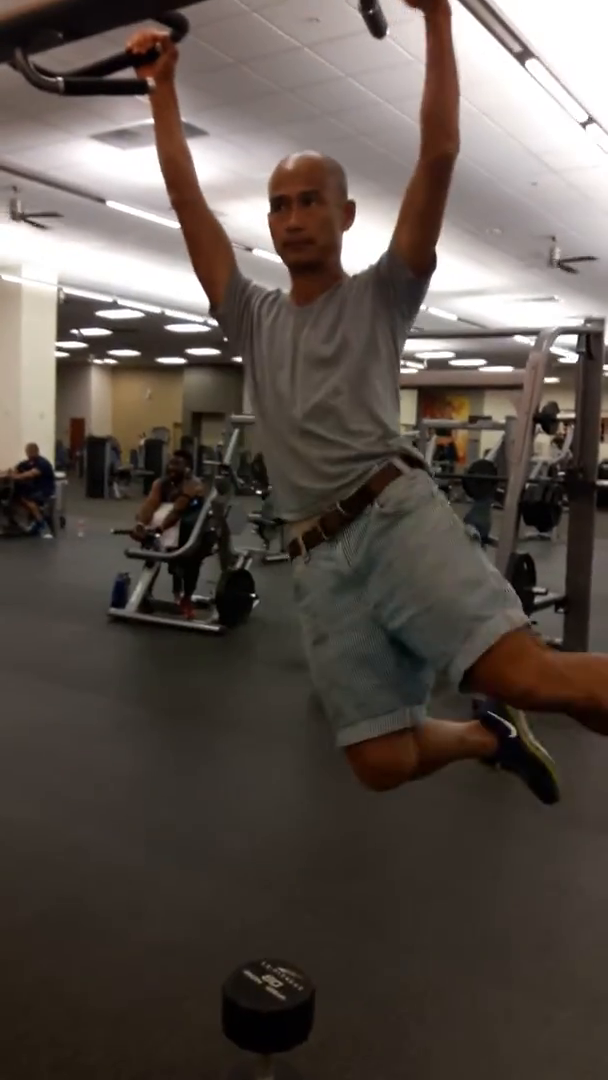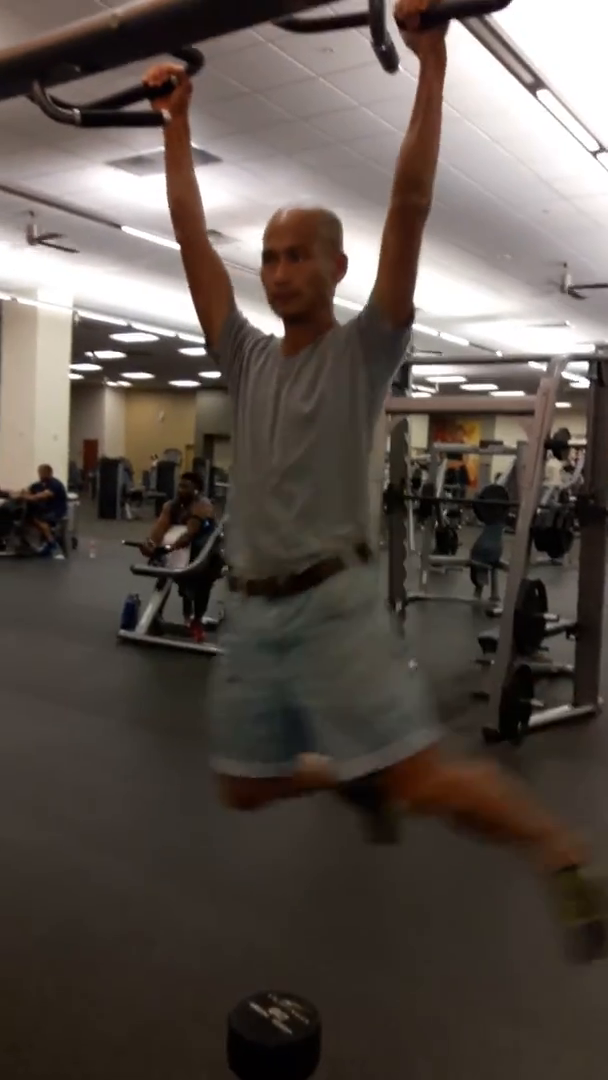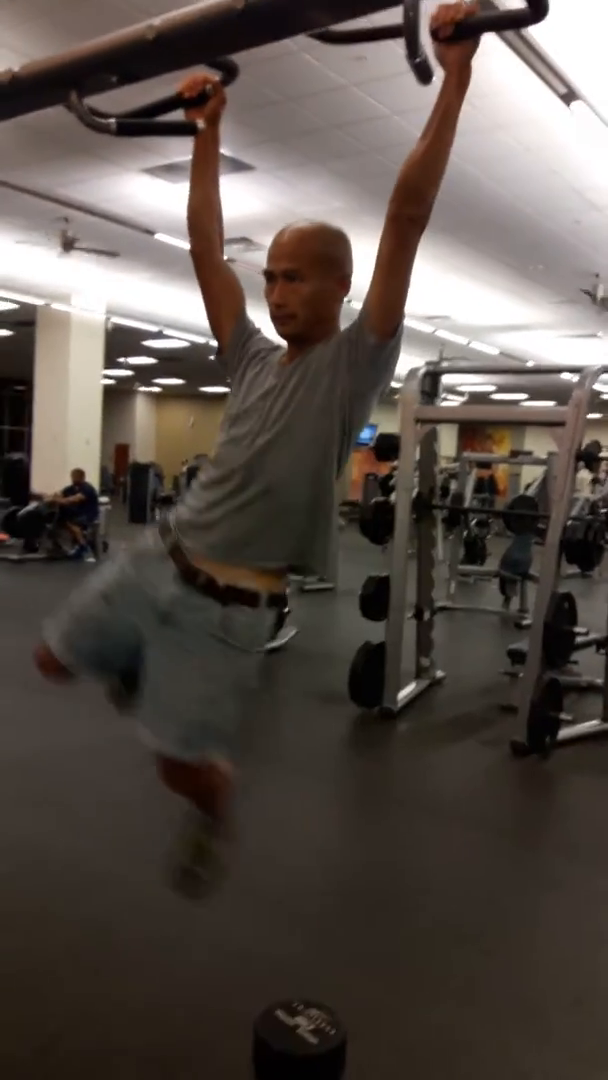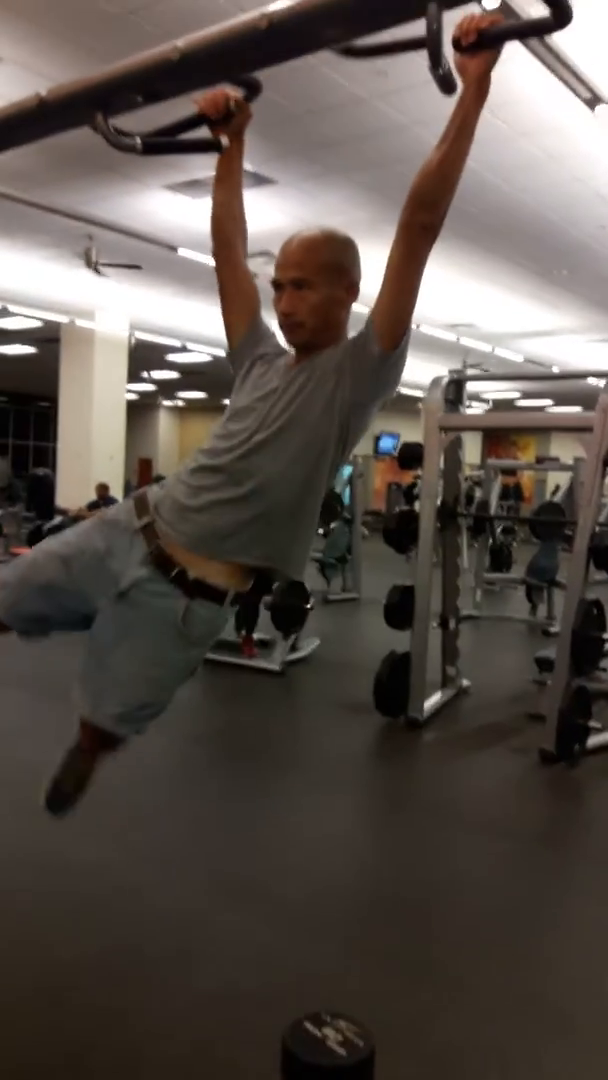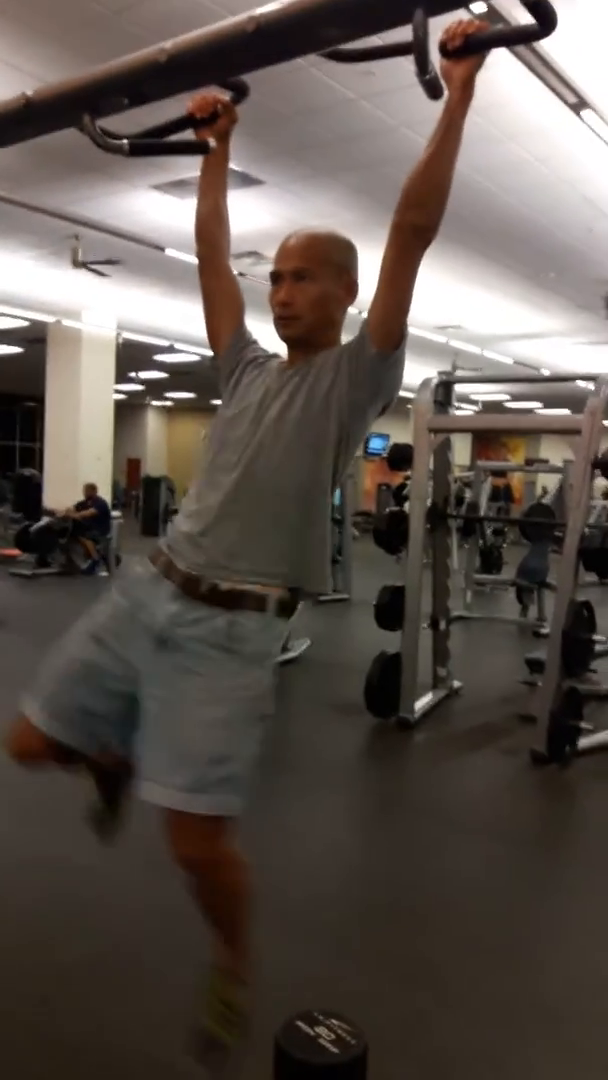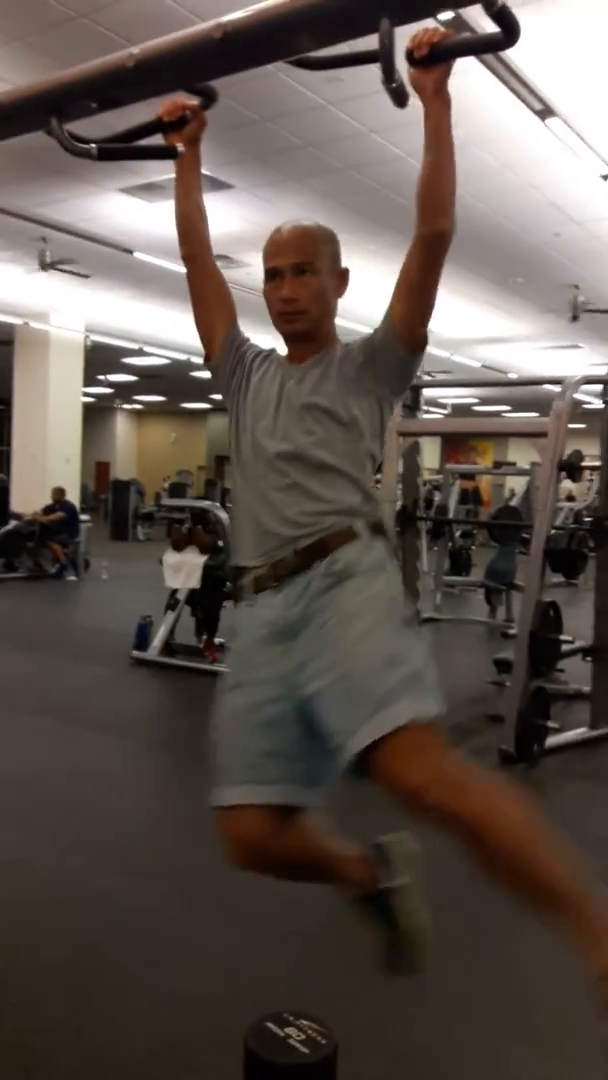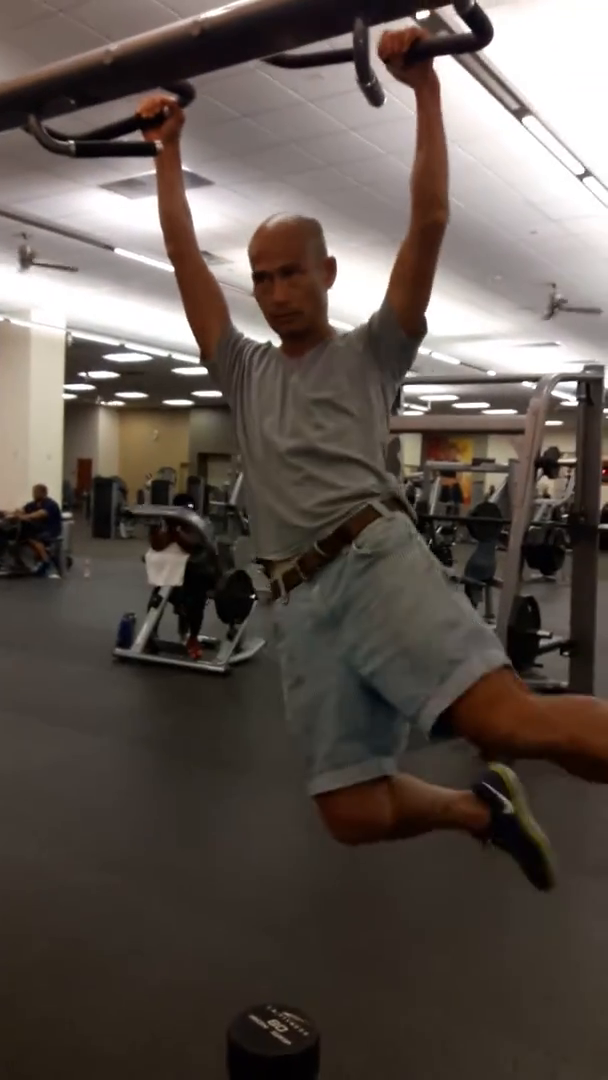
dt=0.3s
person 1, frame 1
left shoulder: (382, 294)
right shoulder: (252, 316)
left elbow: (439, 158)
right elbow: (187, 201)
right wrist: (161, 87)
left hip: (396, 517)
right hip: (320, 559)
left knee: (529, 672)
right knee: (380, 761)
right ankle: (488, 736)
person 1, frame 2
left shoulder: (363, 347)
right shoulder: (244, 359)
left elbow: (408, 210)
right elbow: (193, 242)
right wrist: (176, 127)
left hip: (329, 601)
right hip: (253, 610)
left knee: (415, 778)
right knee: (244, 785)
right ankle: (346, 770)
person 1, frame 3
left shoulder: (358, 364)
right shoulder: (252, 358)
left elbow: (406, 220)
right elbow: (205, 245)
left wrist: (454, 78)
right wrist: (206, 131)
left hip: (228, 605)
right hip: (157, 562)
left knee: (181, 765)
right knee: (55, 660)
left ankle: (211, 818)
right ankle: (149, 672)
person 1, frame 4
left shoulder: (361, 367)
right shoulder: (259, 358)
left elbow: (422, 223)
right elbow: (226, 247)
left wrist: (474, 82)
right wrist: (231, 140)
left hip: (187, 588)
right hip: (122, 532)
left knee: (106, 725)
left ankle: (85, 750)
right ankle: (84, 608)
person 1, frame 5
left shoulder: (356, 371)
right shoulder: (251, 364)
left elbow: (411, 231)
right elbow: (211, 261)
left wrist: (458, 93)
right wrist: (216, 154)
left hip: (229, 629)
right hip: (149, 593)
left knee: (198, 835)
left ankle: (234, 966)
right ankle: (116, 760)
person 1, frame 6
left shoulder: (367, 365)
right shoulder: (245, 372)
left elbow: (433, 239)
right elbow: (198, 261)
left wrist: (435, 101)
right wrist: (190, 155)
left hip: (344, 584)
right hip: (263, 612)
left knee: (423, 774)
right knee: (250, 836)
right ankle: (374, 877)
person 1, frame 7
left shoulder: (371, 352)
right shoulder: (244, 368)
left elbow: (429, 223)
right elbow: (184, 254)
left wrist: (424, 90)
right wrist: (166, 149)
left hip: (375, 559)
right hip: (302, 601)
left knee: (508, 717)
right knee: (353, 814)
right ankle: (482, 807)
